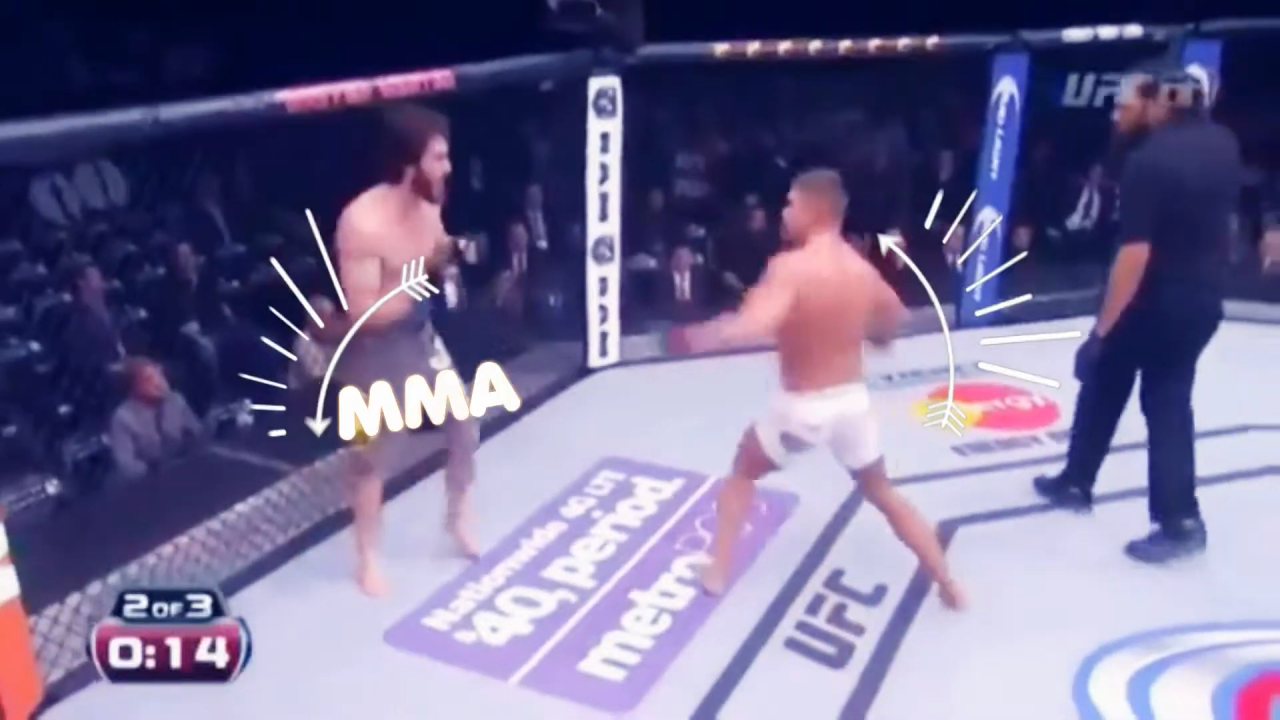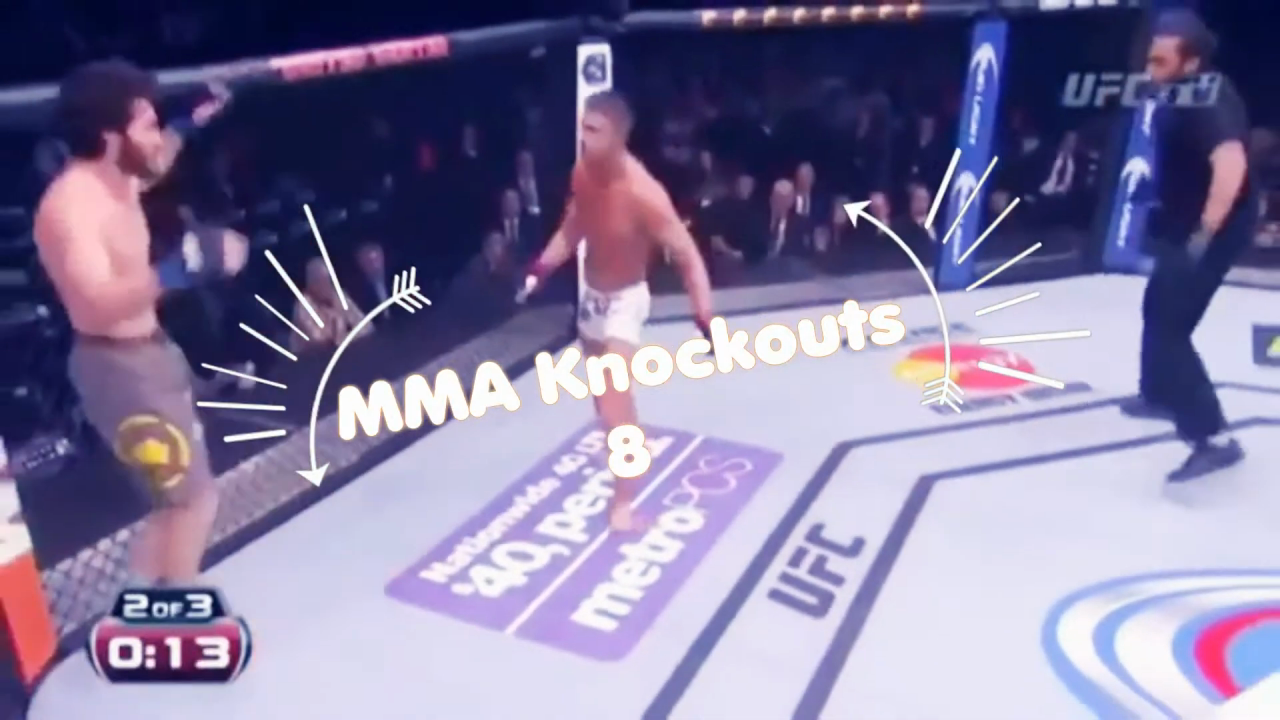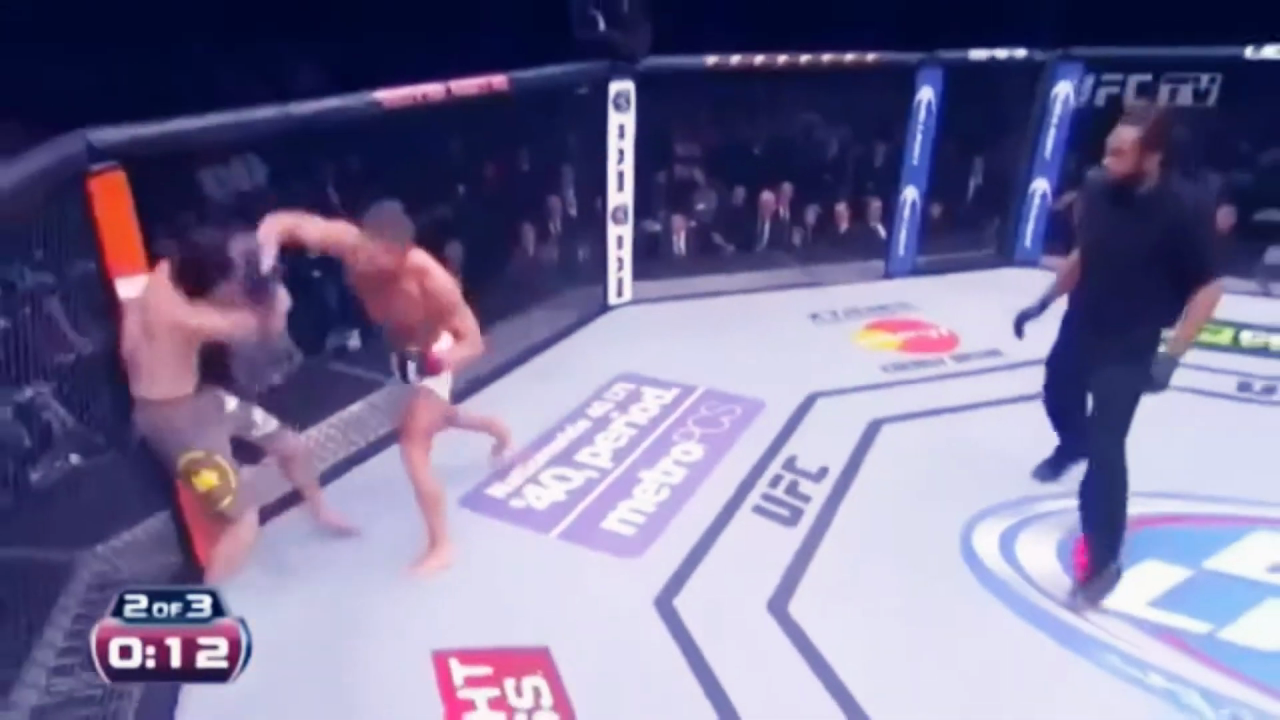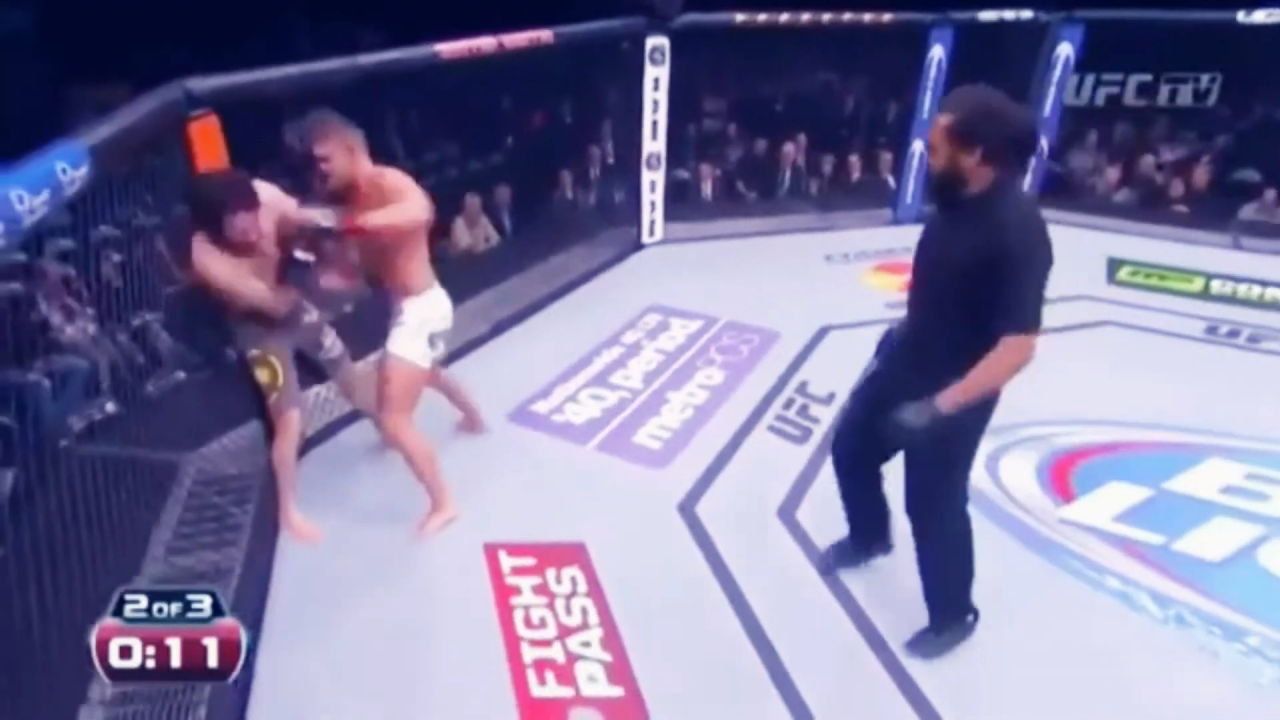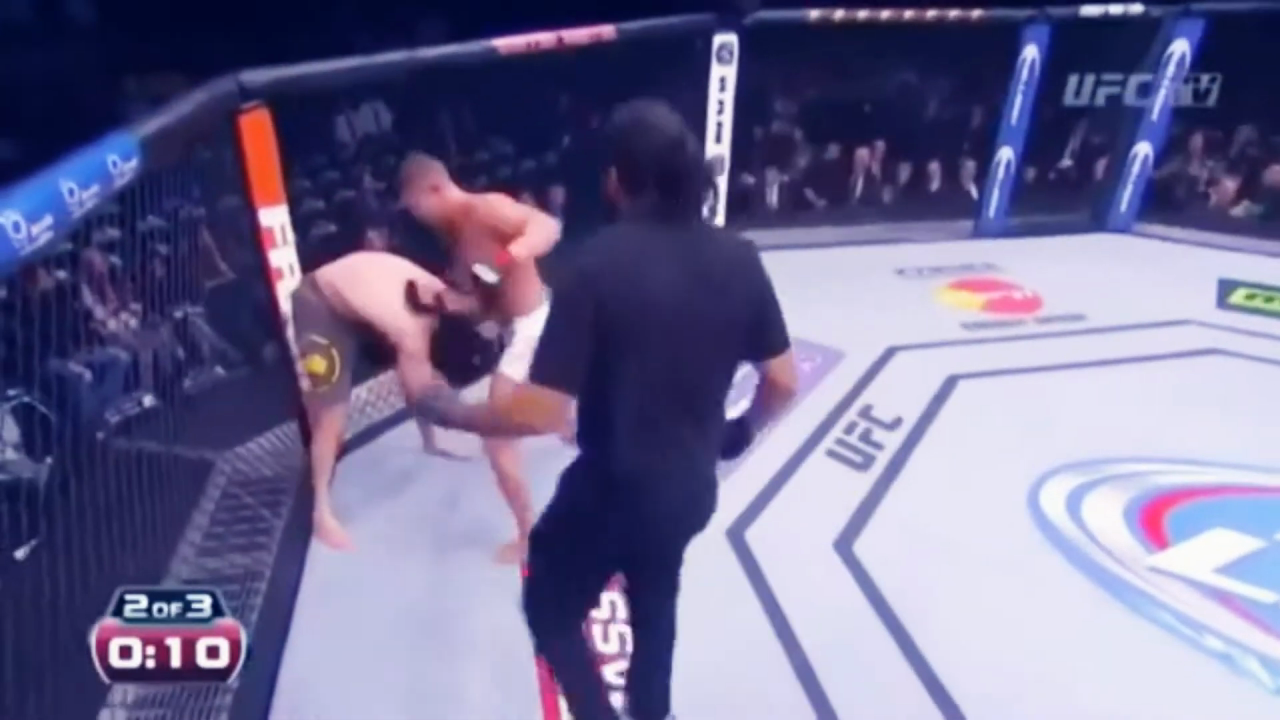
dt=1s
person 1, frame 1
left shoulder: (1148, 164)
right shoulder: (1222, 142)
left elbow: (1135, 255)
right elbow: (1224, 211)
left wrist: (1101, 328)
left hip: (1153, 300)
right hip: (1204, 298)
left knee: (1103, 387)
right knee: (1170, 404)
left ankle: (1075, 482)
right ankle: (1179, 518)
person 1, frame 2
left shoulder: (1207, 102)
right shoulder: (1183, 99)
left elbow: (1231, 162)
left wrist: (1204, 232)
right wrist: (1162, 209)
left hip: (1210, 231)
right hip: (1183, 224)
left knee: (1168, 325)
right knee: (1158, 310)
left ankle: (1214, 437)
right ankle: (1157, 393)
person 1, frame 3
left shoulder: (1184, 210)
right shoulder: (1097, 192)
left elbow: (1206, 290)
left wrist: (1171, 355)
right wrist: (1043, 302)
left hip: (1129, 346)
right hip: (1081, 326)
left knee: (1105, 444)
right knee: (1059, 400)
left ankle: (1103, 559)
right ankle: (1073, 445)
person 1, frame 4
left shoulder: (1016, 229)
right shoulder: (957, 199)
left elbow: (1018, 347)
left wrist: (941, 405)
right wrist: (901, 330)
left hip: (958, 389)
right hip: (907, 361)
left knee: (934, 503)
right knee: (850, 447)
left ankle: (953, 615)
right ankle: (868, 535)
person 1, frame 5
left shoulder: (599, 267)
right shoulder: (736, 259)
left elbow: (543, 408)
right elbow: (781, 383)
left wrist: (449, 410)
right wrist: (742, 429)
left hip: (615, 483)
right hip: (691, 483)
left knee: (550, 603)
right knee: (653, 594)
person 2, frame 1
left shoulder: (789, 267)
right shoulder: (864, 272)
left elbow: (754, 329)
right elbow: (891, 323)
left wrist: (689, 338)
left hip: (799, 411)
right hip: (852, 406)
left knee: (743, 474)
right knee: (886, 498)
left ankle: (718, 572)
right ankle: (947, 584)
person 2, frame 2
left shoulder: (643, 195)
right shoulder: (581, 173)
left elbow: (688, 254)
left wrist: (704, 316)
right wrist: (539, 270)
left hip: (624, 300)
right hip: (591, 294)
left knee: (609, 400)
right knee: (608, 384)
left ankle: (625, 497)
person 2, frame 3
left shoulder: (435, 283)
right shoulder: (353, 246)
left elbow: (473, 342)
right elbow: (295, 224)
left wrist: (435, 363)
right wrist: (271, 231)
left hip: (433, 356)
right hip: (404, 352)
left knee: (413, 449)
right knee: (441, 416)
left ankle: (441, 546)
right ankle: (499, 431)
person 2, frame 4
left shoulder: (388, 183)
right shoulder: (346, 197)
left elbow: (421, 212)
right elbow: (357, 265)
left wrist: (353, 220)
left hip: (418, 311)
right hip: (422, 304)
left knee: (395, 420)
right knee: (430, 375)
left ankle: (442, 504)
right ankle: (473, 418)
person 2, frame 5
left shoulder: (484, 208)
right shoulder: (459, 224)
left elbow: (547, 227)
left wrist: (506, 260)
left hip: (528, 327)
right hip: (526, 320)
left knee: (495, 443)
left ankle: (528, 535)
person 3, frame 1
left shoulder: (427, 206)
right shoulder: (362, 223)
right elbow: (362, 313)
left wrist: (456, 253)
right wrist: (422, 299)
left hip: (417, 335)
right hip: (371, 349)
left knee: (464, 434)
right knee: (374, 463)
left ankle: (457, 521)
right ankle: (367, 557)
person 3, frame 2
left shoulder: (114, 178)
right shoulder: (74, 204)
left elbow: (151, 167)
right elbow: (103, 300)
left wrist: (190, 121)
right wrist: (188, 264)
left hip: (150, 352)
right hip: (116, 363)
left knee: (187, 495)
right knee: (196, 505)
left ankle: (146, 588)
person 3, frame 3
left shoulder: (175, 273)
right shoulder: (169, 310)
right elbow: (268, 325)
left hip: (199, 395)
right hip: (169, 416)
left knee: (290, 446)
right knee: (243, 523)
left ankle: (321, 512)
person 3, frame 4
left shoulder: (266, 196)
right shoulder: (207, 257)
right elbow: (278, 306)
right wrist: (287, 260)
left hip: (295, 306)
right hip: (258, 326)
left knee: (346, 369)
right knee: (290, 420)
right ankle: (288, 511)
person 3, frame 5
left shoulder: (440, 295)
right shoulder: (412, 334)
right elbow: (422, 396)
left hip: (353, 288)
right hip: (319, 306)
left knee: (415, 374)
right knee: (332, 414)
left ankle: (430, 442)
right ankle: (321, 512)
